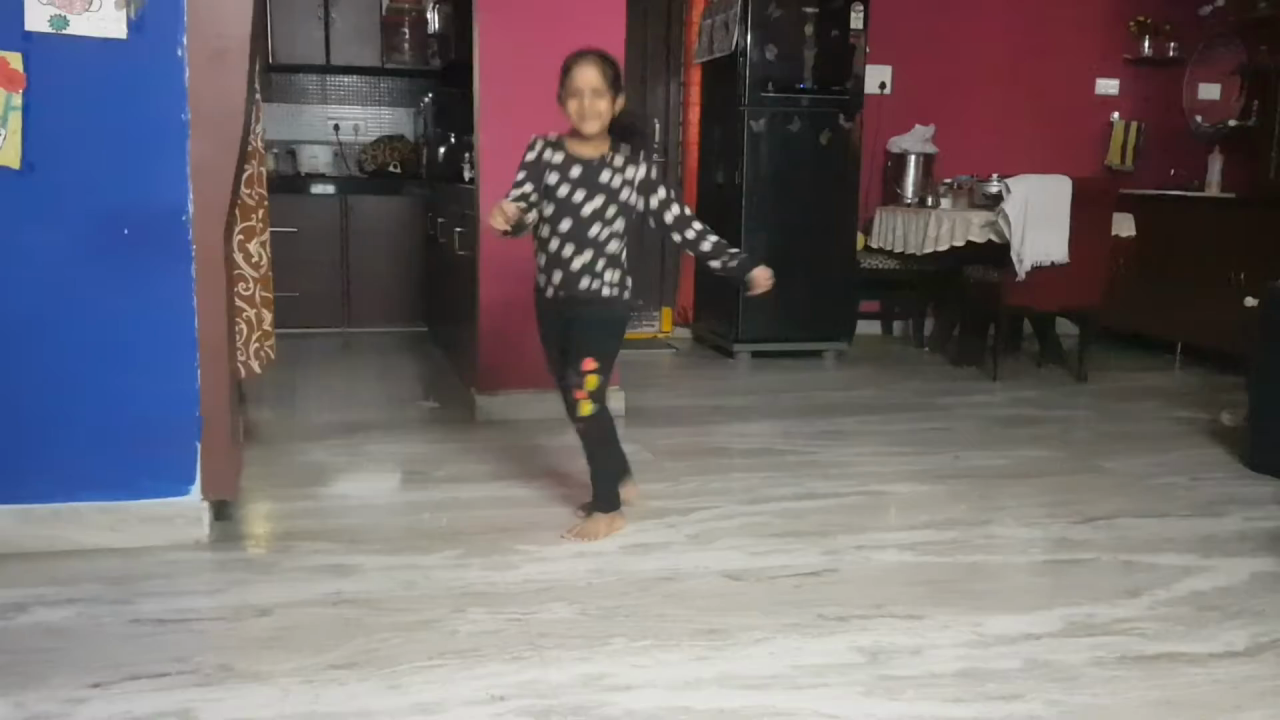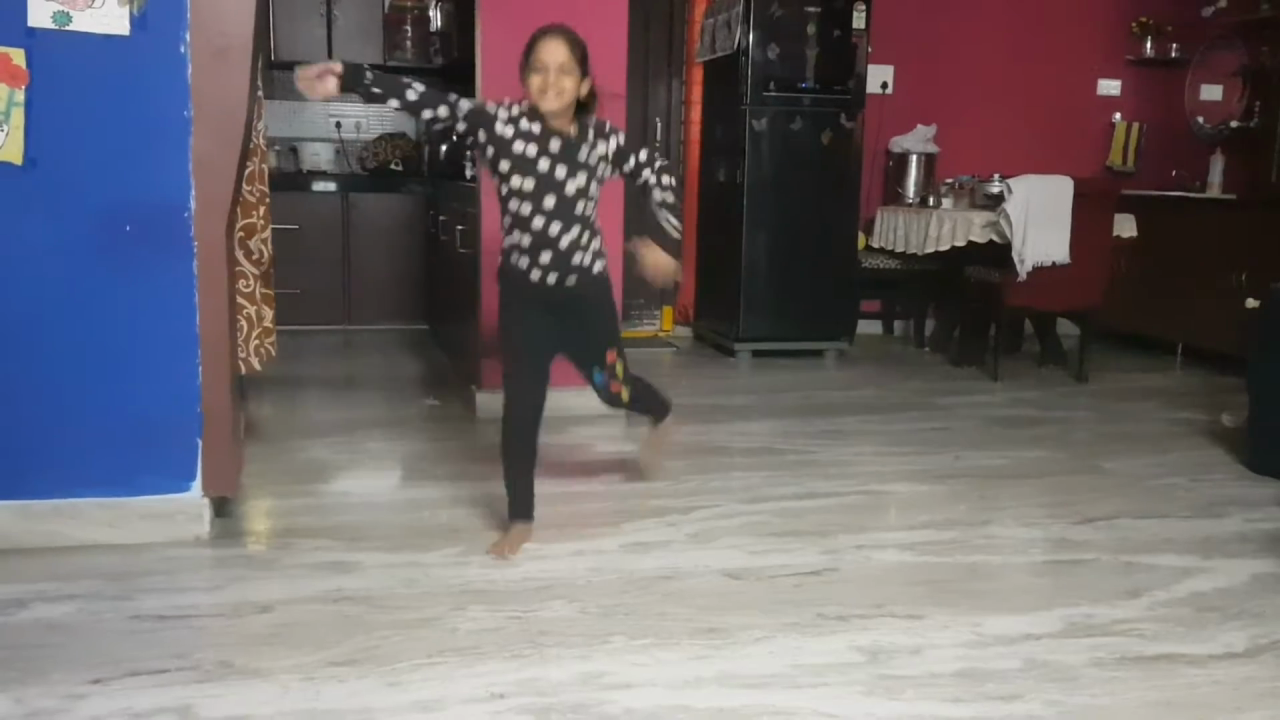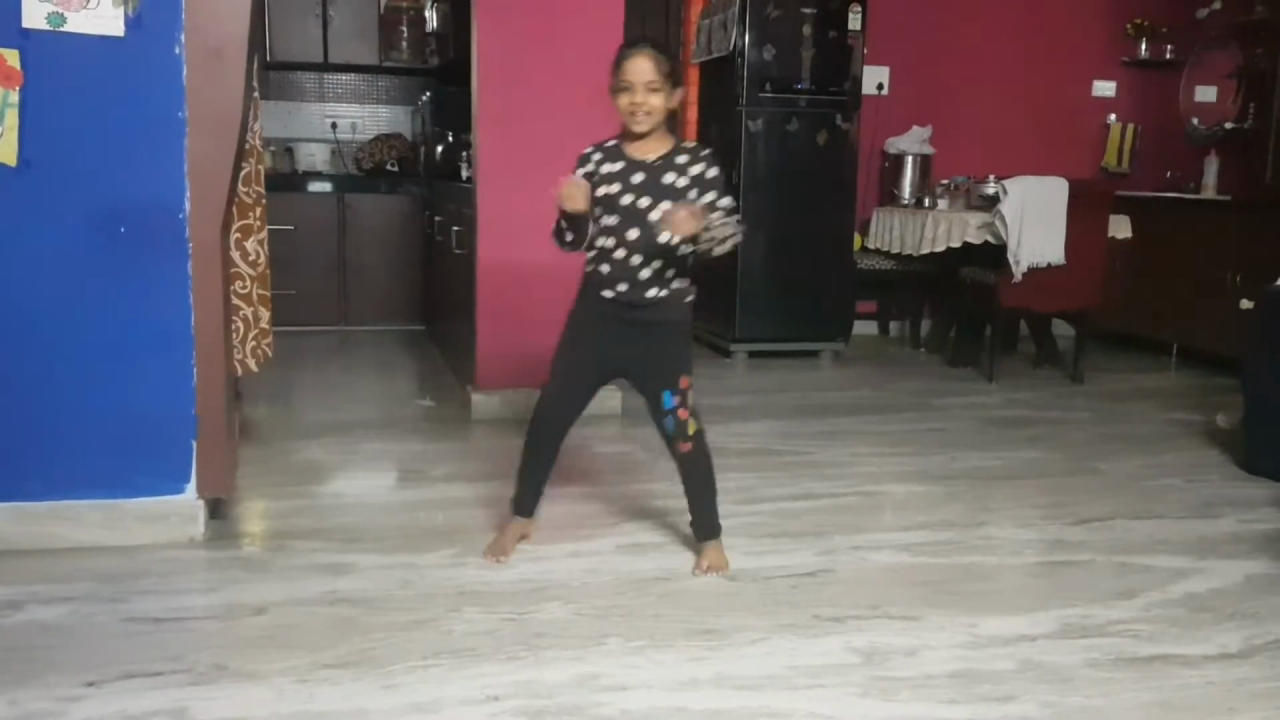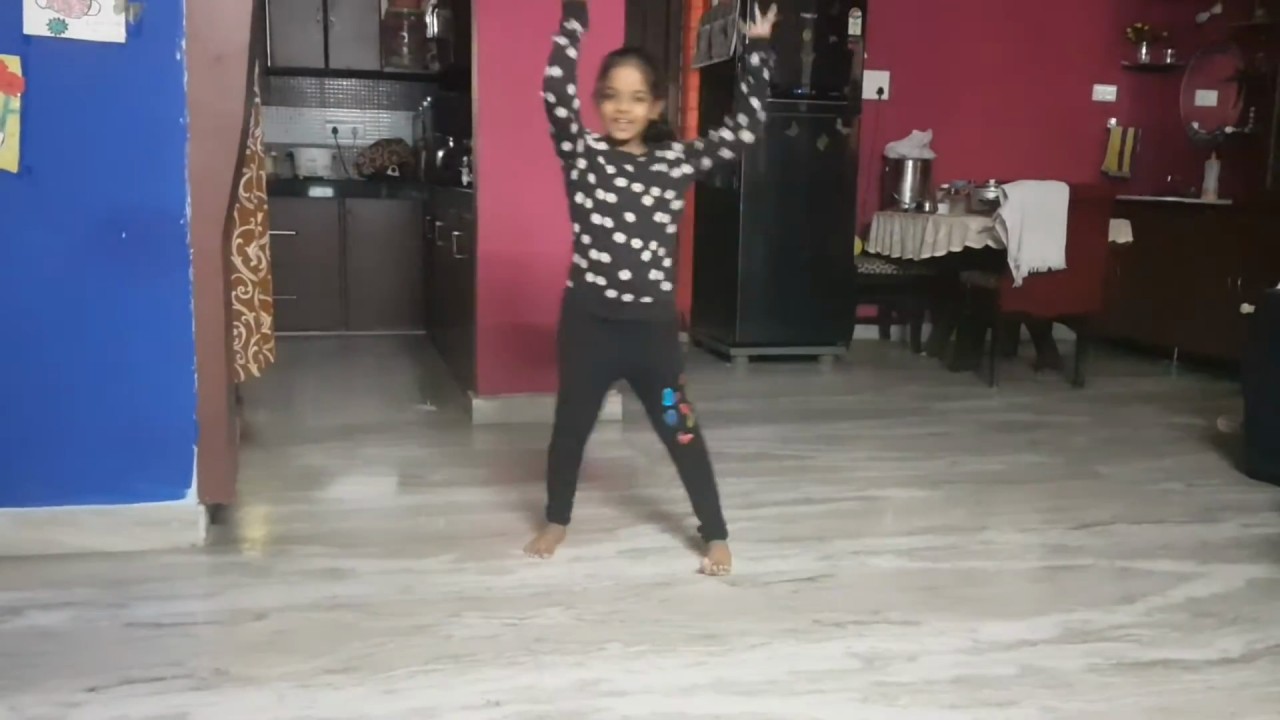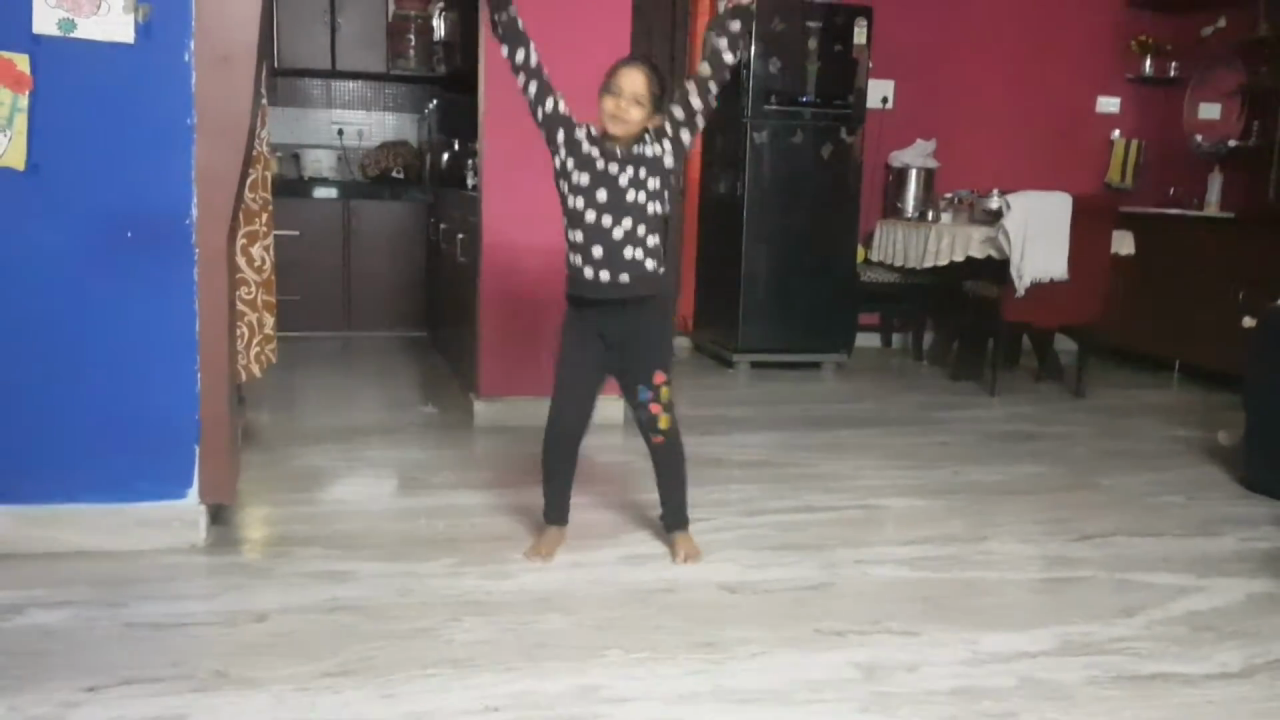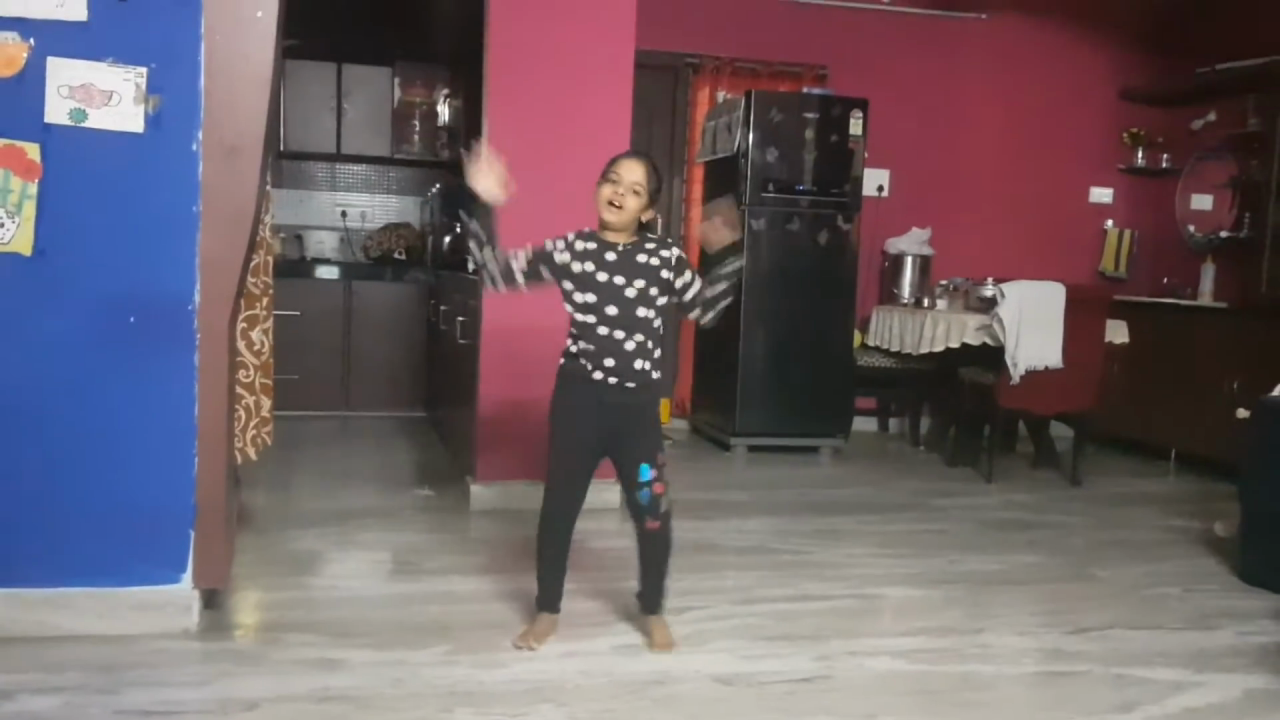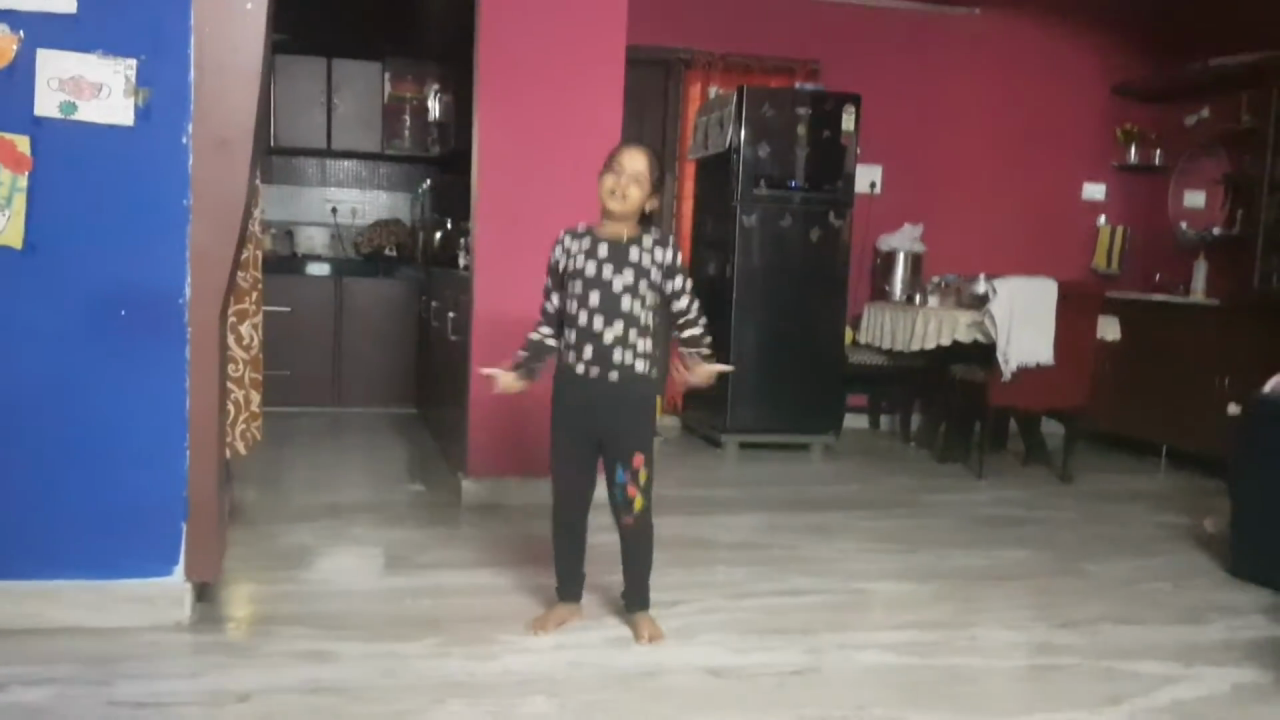
dt=0.7s
person 1, frame 1
left shoulder: (634, 166)
right shoulder: (542, 154)
left elbow: (681, 224)
right elbow: (518, 209)
left wrist: (744, 268)
right wrist: (504, 219)
left hip: (599, 303)
right hip: (552, 301)
left knee: (586, 402)
right knee: (579, 402)
left ankle: (607, 507)
right ankle: (620, 478)
person 1, frame 2
left shoulder: (603, 138)
right shoulder: (500, 124)
left elbow: (656, 176)
right elbow: (428, 103)
left wrist: (657, 241)
right wrist: (348, 77)
left hip: (585, 291)
right hip: (524, 295)
left knee: (611, 386)
right knee: (521, 408)
left ankle: (660, 412)
right ankle: (519, 519)
person 1, frame 3
left shoulder: (696, 163)
right shoulder: (595, 159)
left elbow: (727, 233)
right elbow: (571, 241)
left wrist: (695, 230)
right wrist: (572, 213)
left hip: (662, 318)
right hip: (598, 313)
left knee: (681, 430)
right knee: (551, 416)
left ankle: (710, 534)
right ankle: (521, 517)
person 1, frame 4
left shoulder: (676, 161)
right shoulder: (581, 151)
left elbow: (744, 131)
right elbow: (557, 93)
left wrist: (757, 50)
left hip: (651, 322)
right hip: (589, 318)
left knee: (681, 429)
right knee: (571, 425)
left ankle: (715, 535)
right ankle: (556, 520)
person 1, frame 5
left shoulder: (663, 150)
right shoulder: (573, 143)
left elbow: (708, 78)
right elbow: (529, 72)
left hip: (646, 312)
right hip: (587, 314)
left knee: (659, 426)
right knee: (564, 424)
left ankle: (677, 526)
right ankle: (554, 522)
person 1, frame 6
left shoulder: (663, 258)
right shoulder: (568, 249)
left elbow: (706, 307)
right elbow: (497, 274)
left wrist: (725, 250)
right wrist: (487, 202)
left hip: (637, 405)
right hip: (578, 400)
left knee: (652, 510)
right knee: (558, 508)
left ankle: (652, 611)
right ankle: (547, 610)
person 1, frame 7
left shoulder: (659, 250)
right shoulder: (571, 243)
left elbow: (687, 315)
right elbow: (552, 319)
left wrist: (693, 360)
right wrist: (521, 369)
left hip: (630, 397)
right hip: (573, 392)
left knee: (632, 505)
right knee: (570, 500)
left ankle: (638, 606)
right ankle: (568, 599)
